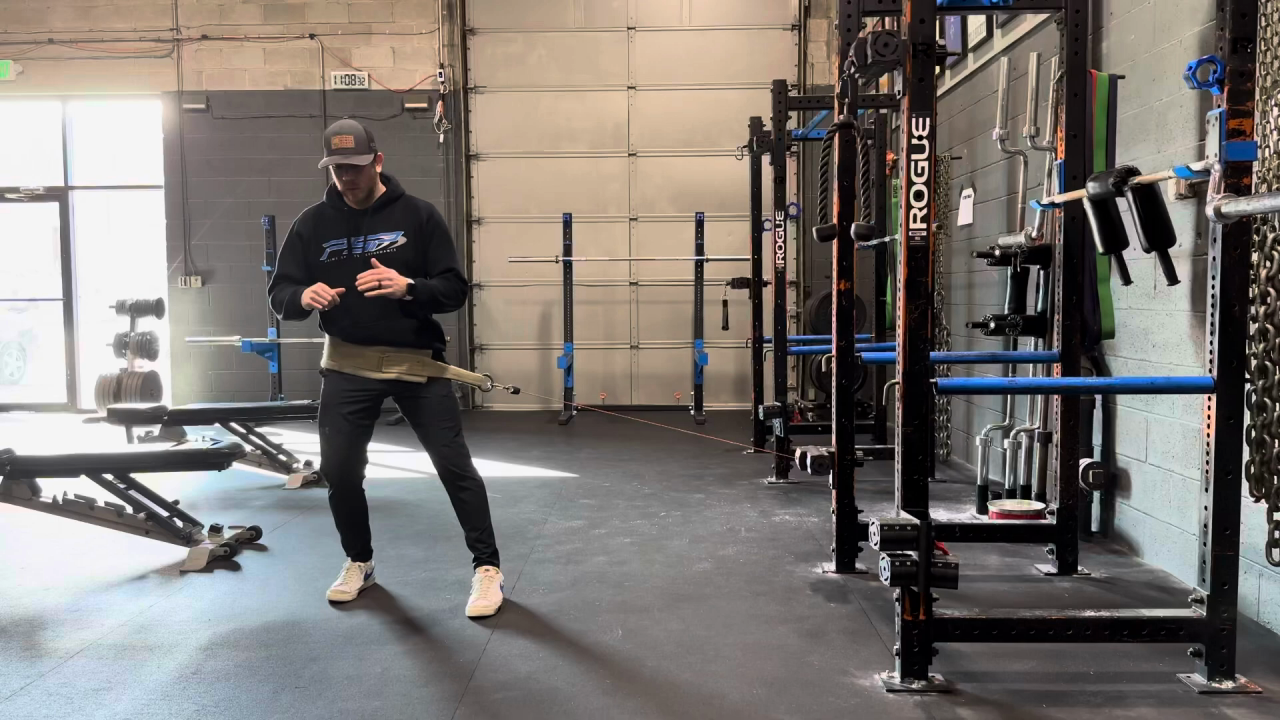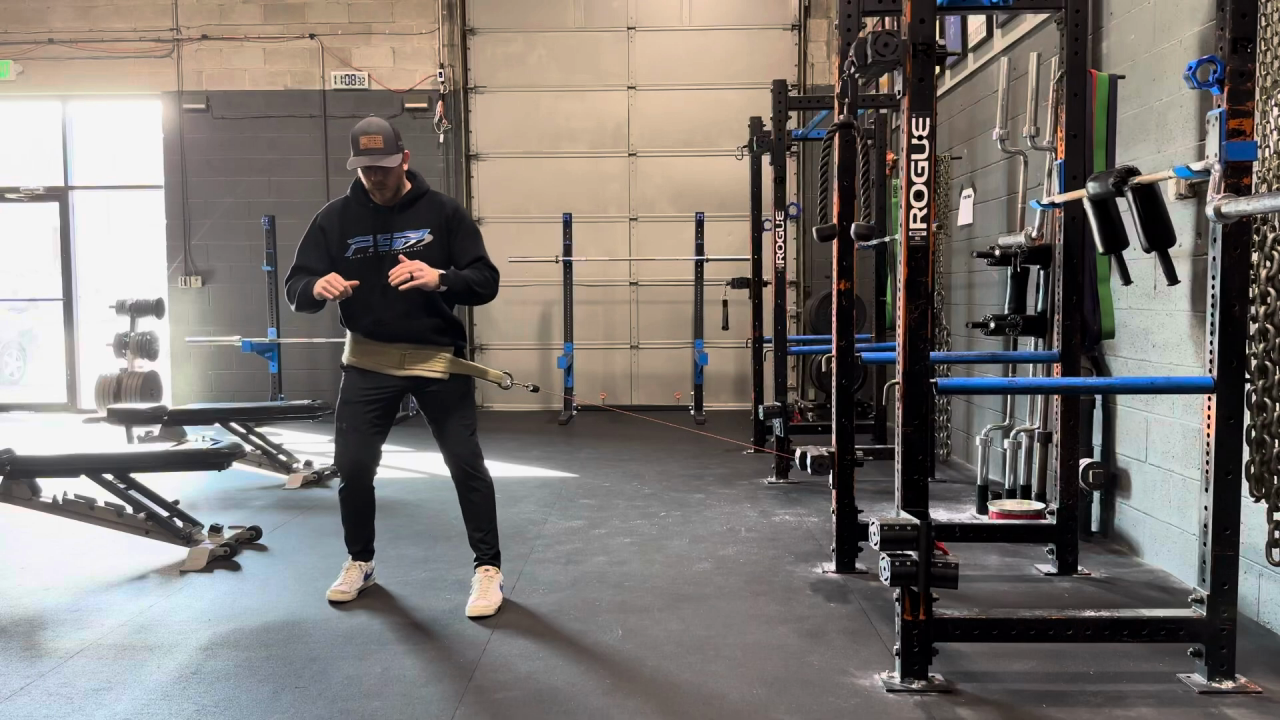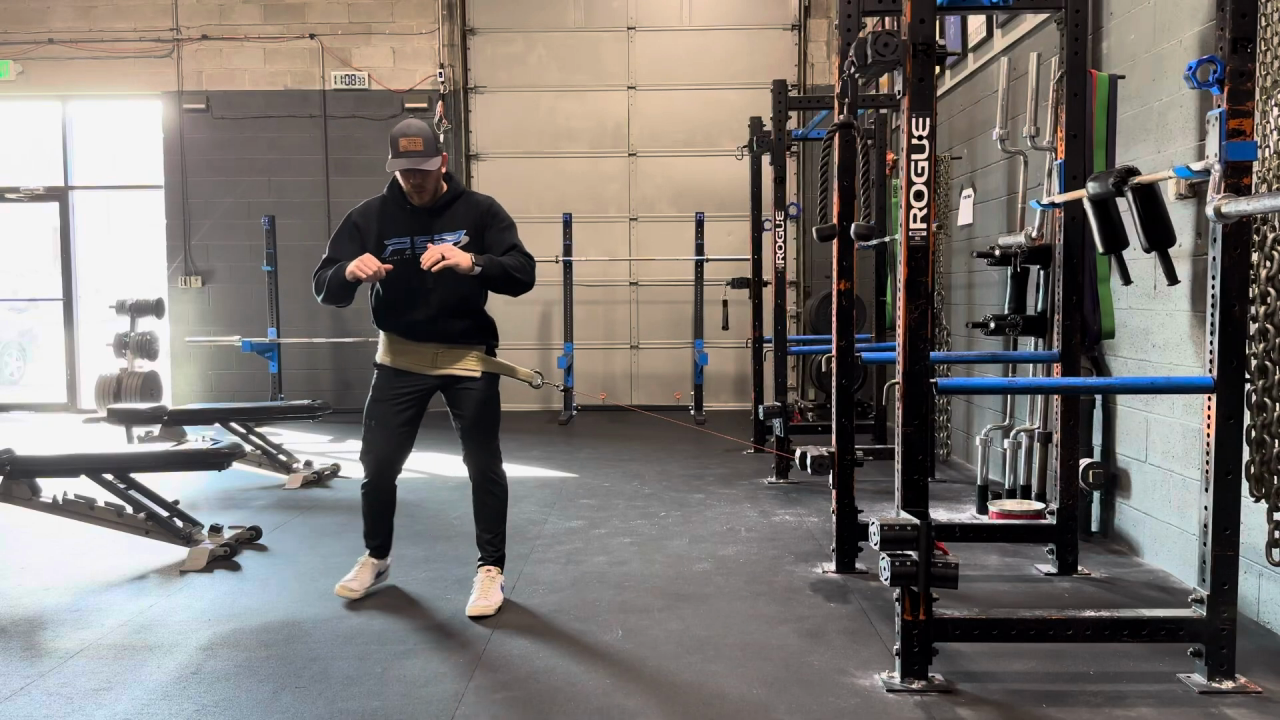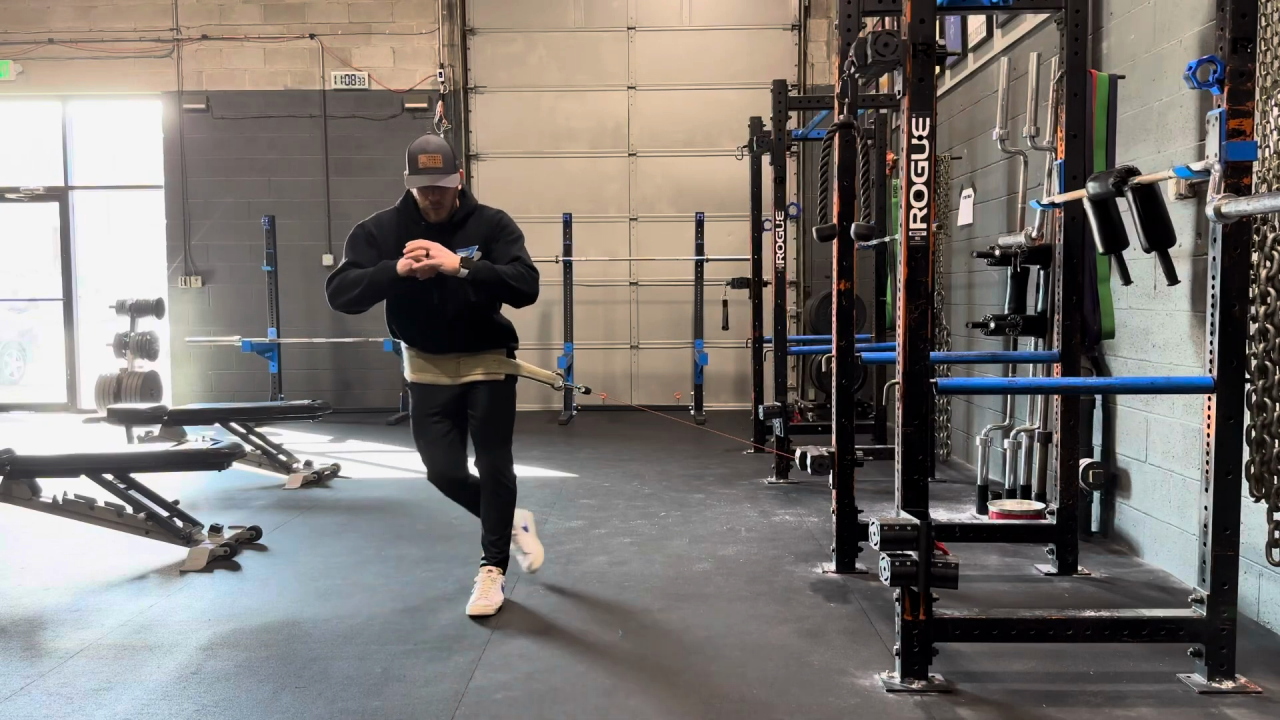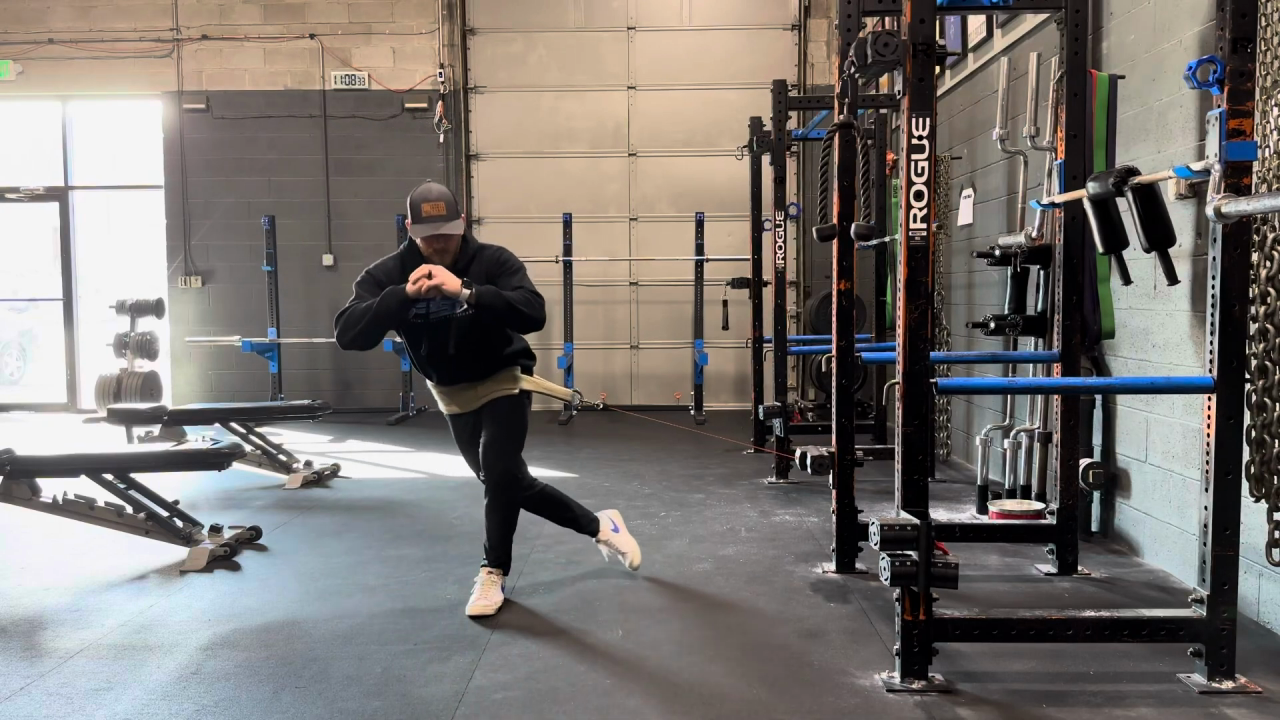
dt=0.3s
person 1, frame 1
left shoulder: (418, 216)
right shoulder: (312, 224)
left elbow: (455, 290)
right elbow: (279, 294)
left wrist: (407, 288)
right wrist: (303, 297)
left hip: (416, 360)
right hip: (348, 364)
left knee: (454, 465)
right knee: (338, 470)
left ankle: (487, 568)
right ankle: (359, 562)
person 1, frame 2
left shoulder: (443, 212)
right shoulder: (335, 218)
left elbow: (486, 282)
right elbow: (295, 287)
left wrist: (439, 278)
right wrist: (317, 287)
left hip: (437, 357)
right hip: (369, 361)
left knee: (466, 464)
right knee: (352, 467)
left ankle: (488, 569)
right ankle: (360, 562)
person 1, frame 3
left shoulder: (480, 211)
right shoulder: (370, 217)
left elbow: (522, 275)
right elbow: (324, 288)
left wrist: (471, 262)
right wrist: (350, 271)
left hip: (468, 355)
right hip: (401, 356)
left knee: (484, 464)
right knee: (378, 463)
left ankle: (490, 570)
right ankle: (376, 556)
person 1, frame 4
left shoulder: (492, 224)
right shoulder: (381, 230)
left elbow: (526, 287)
right elbow: (339, 295)
left wrist: (460, 266)
right wrist: (393, 270)
left hip: (487, 360)
right hip: (427, 366)
left knee: (493, 465)
right knee: (445, 473)
left ankle: (492, 569)
right ankle: (511, 523)
person 1, frame 5
left shoulder: (493, 261)
right shoulder: (387, 275)
left elbow: (533, 315)
right elbow: (347, 336)
left wrist: (464, 291)
right wrist: (403, 295)
left hip: (503, 380)
right hip: (454, 395)
left knee: (498, 471)
right knee: (512, 484)
left ankle: (493, 573)
right ankle: (599, 526)
